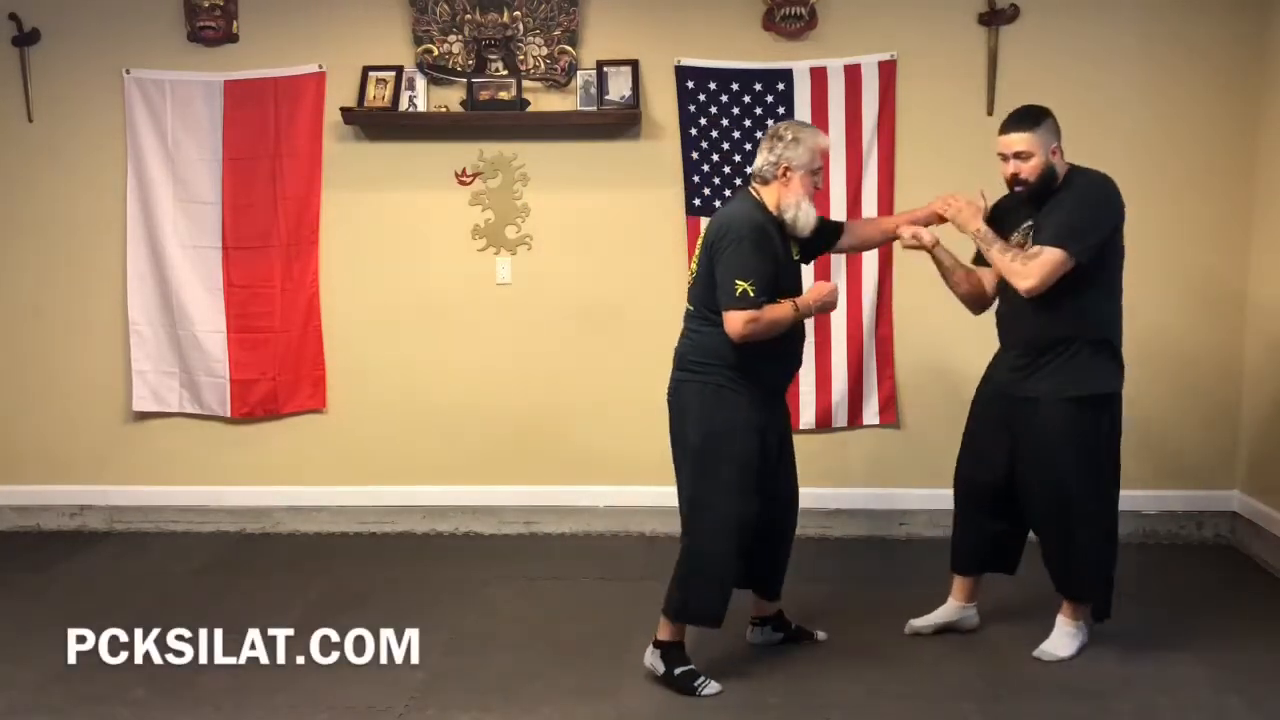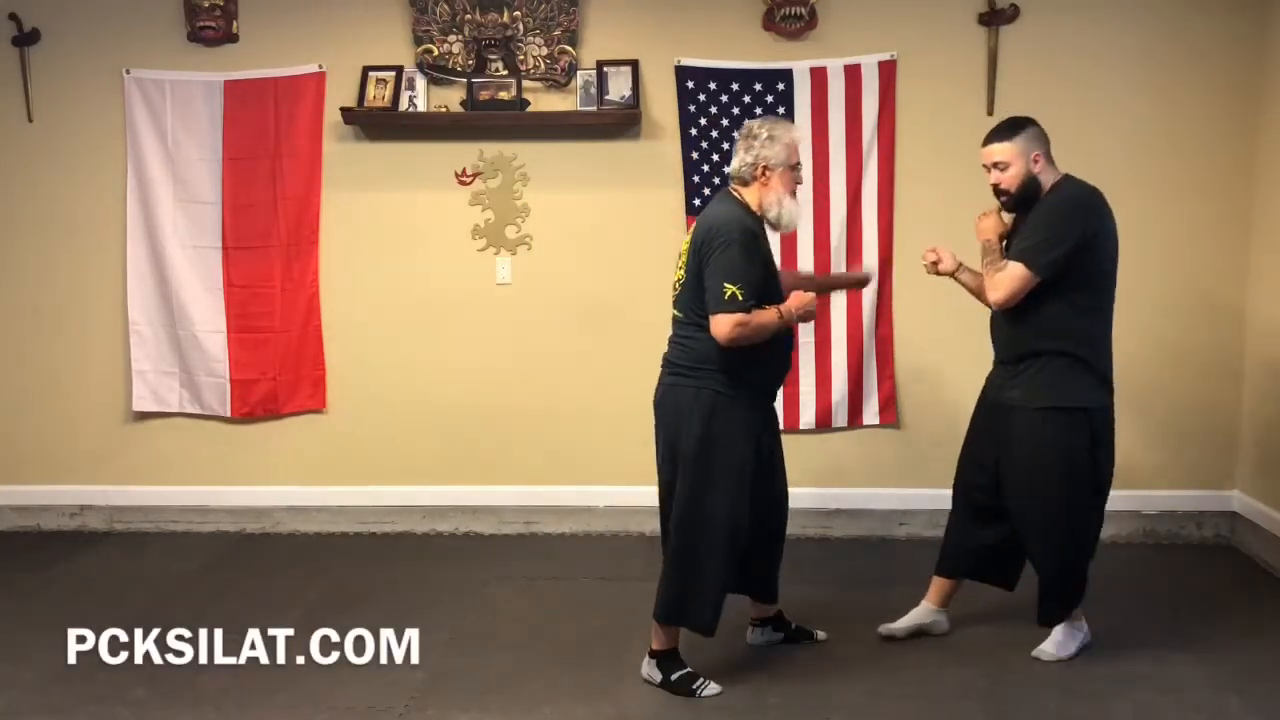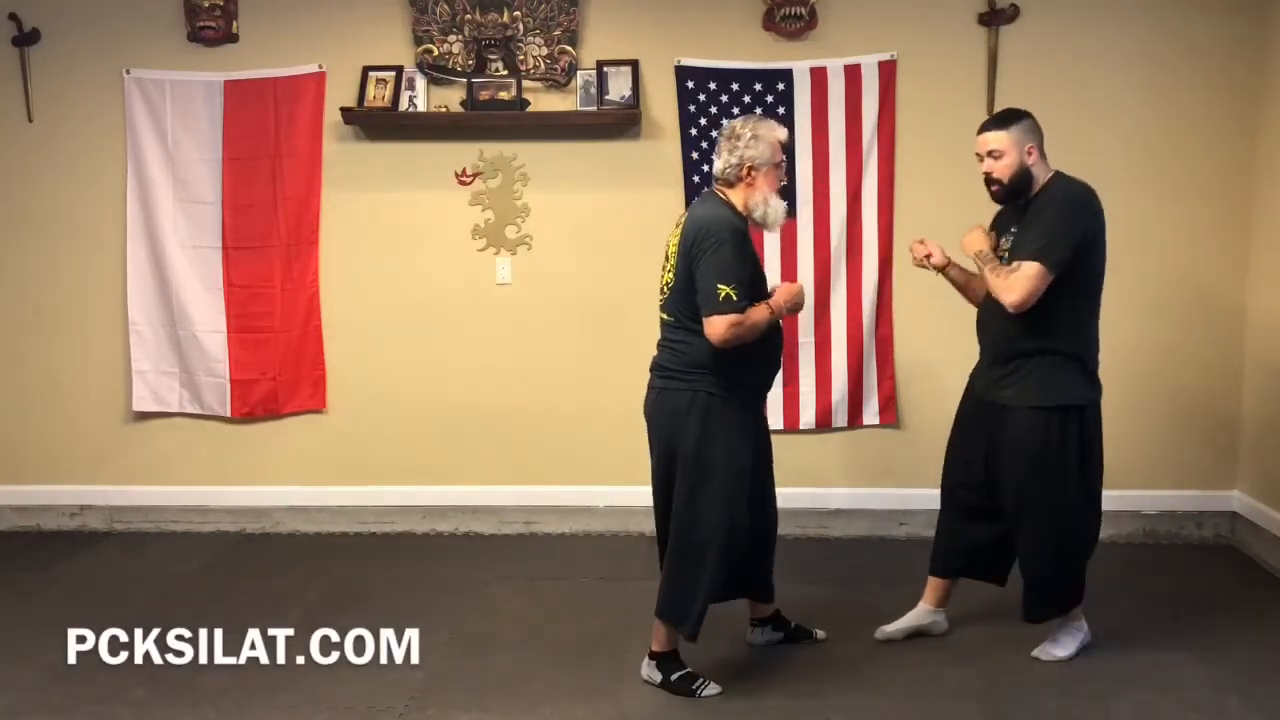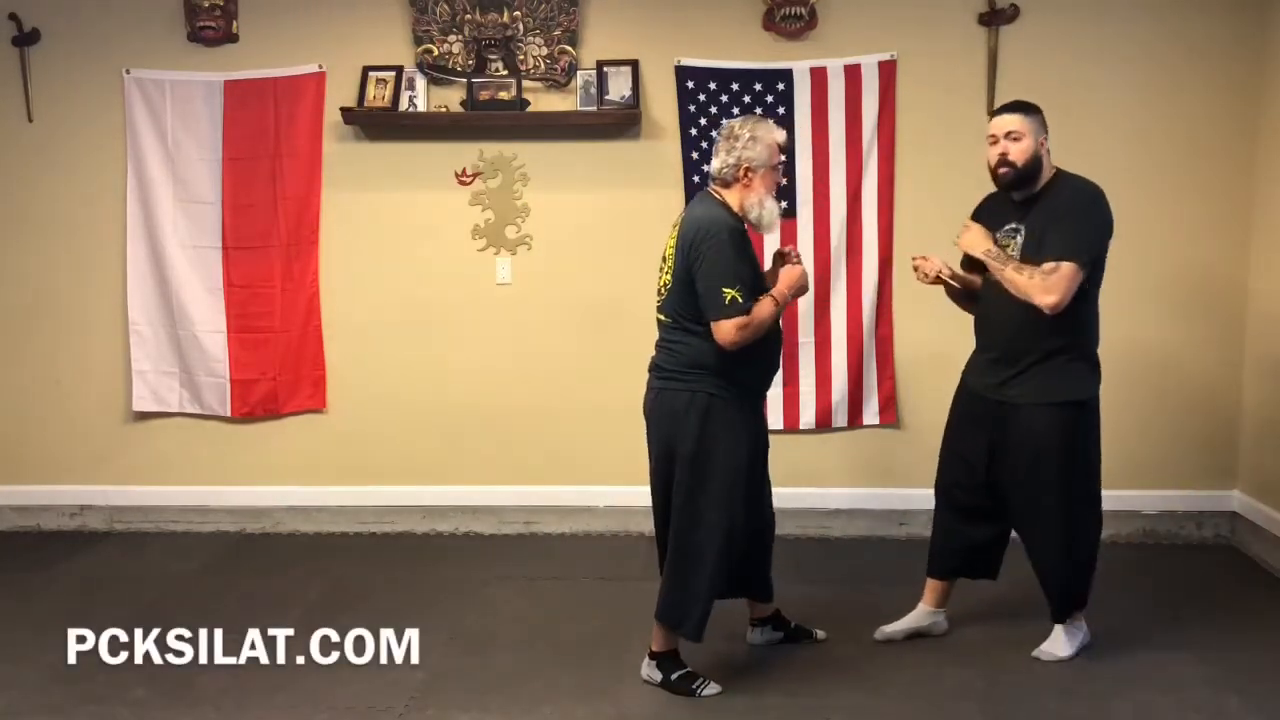
dt=0.3s
person 1, frame 1
left shoulder: (778, 223)
right shoulder: (743, 225)
left elbow: (848, 235)
right elbow: (742, 324)
left wrist: (921, 218)
right wrist: (808, 303)
left hip: (755, 393)
right hip: (715, 394)
left knee: (774, 505)
right knee: (715, 517)
left ankle: (766, 618)
right ankle: (665, 645)
person 1, frame 2
left shoulder: (745, 220)
right shoulder: (731, 228)
left elbow: (769, 280)
right elbow: (728, 327)
left wrist: (835, 280)
right wrist: (792, 311)
left hip: (740, 397)
right hip: (706, 400)
left knee: (765, 507)
right knee: (703, 523)
left ankle: (767, 619)
right ankle: (662, 654)
person 1, frame 3
left shoulder: (716, 215)
right shoulder: (720, 229)
right elbow: (723, 330)
left wrist: (769, 301)
right wrist: (778, 306)
left hip: (722, 398)
right hip: (699, 402)
left knee: (752, 510)
right knee: (701, 523)
left ankle: (765, 619)
right ankle: (661, 655)
person 1, frame 4
left shoulder: (712, 214)
right shoulder: (717, 229)
right elbow: (733, 331)
left wrist: (768, 278)
right wrist: (783, 292)
left hip: (719, 397)
right hip: (698, 401)
left knee: (749, 510)
right knee: (699, 523)
left ankle: (765, 619)
right ankle: (662, 654)
person 2, frame 1
left shoulder: (1093, 194)
right shoulder: (1011, 208)
left elbow: (1031, 279)
right elbow: (981, 296)
left wrist: (977, 227)
right wrist: (936, 249)
left hip: (1075, 385)
right hip: (1011, 374)
left knee: (1070, 504)
right knee: (979, 485)
left ankle: (1073, 618)
right ankle: (962, 603)
person 2, frame 2
left shoulder: (1072, 205)
right shoulder: (1035, 212)
left elbow: (1001, 292)
left wrist: (991, 242)
right wrist: (956, 270)
left hip: (1061, 397)
right hip: (1012, 386)
left knee: (1052, 515)
right knee: (976, 498)
left ankle: (1070, 620)
right ankle: (933, 608)
person 2, frame 3
left shoulder: (1069, 202)
right shoulder: (1012, 212)
left elbow: (1017, 294)
left wrist: (982, 251)
right wrist: (948, 268)
left hip: (1049, 394)
right hip: (993, 383)
left knee: (1048, 512)
right knee: (964, 495)
left ankle: (1070, 619)
right ankle: (932, 608)
person 2, frame 4
left shoulder: (1080, 201)
right shoulder: (991, 208)
left elbow: (1051, 294)
left wrist: (987, 251)
right wrist: (950, 278)
left hip: (1053, 392)
right hip: (985, 382)
left knee: (1054, 512)
right knee: (959, 495)
left ankle: (1070, 621)
right ankle: (931, 609)
